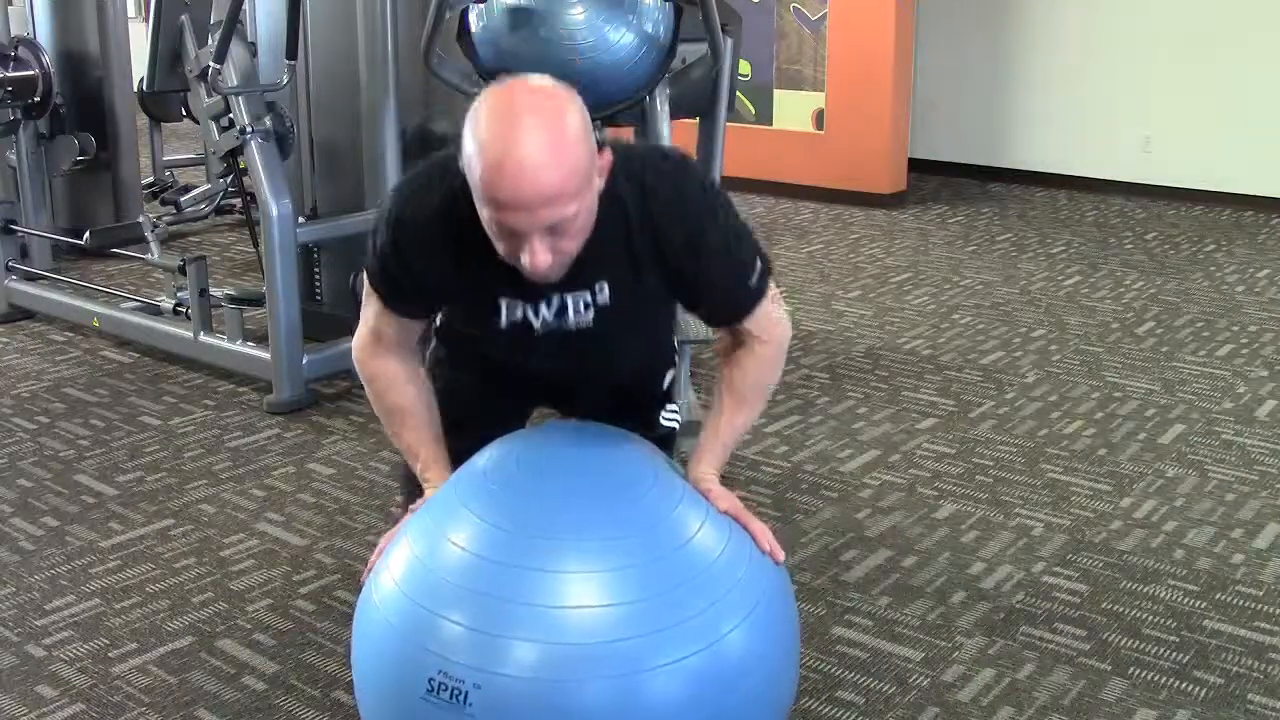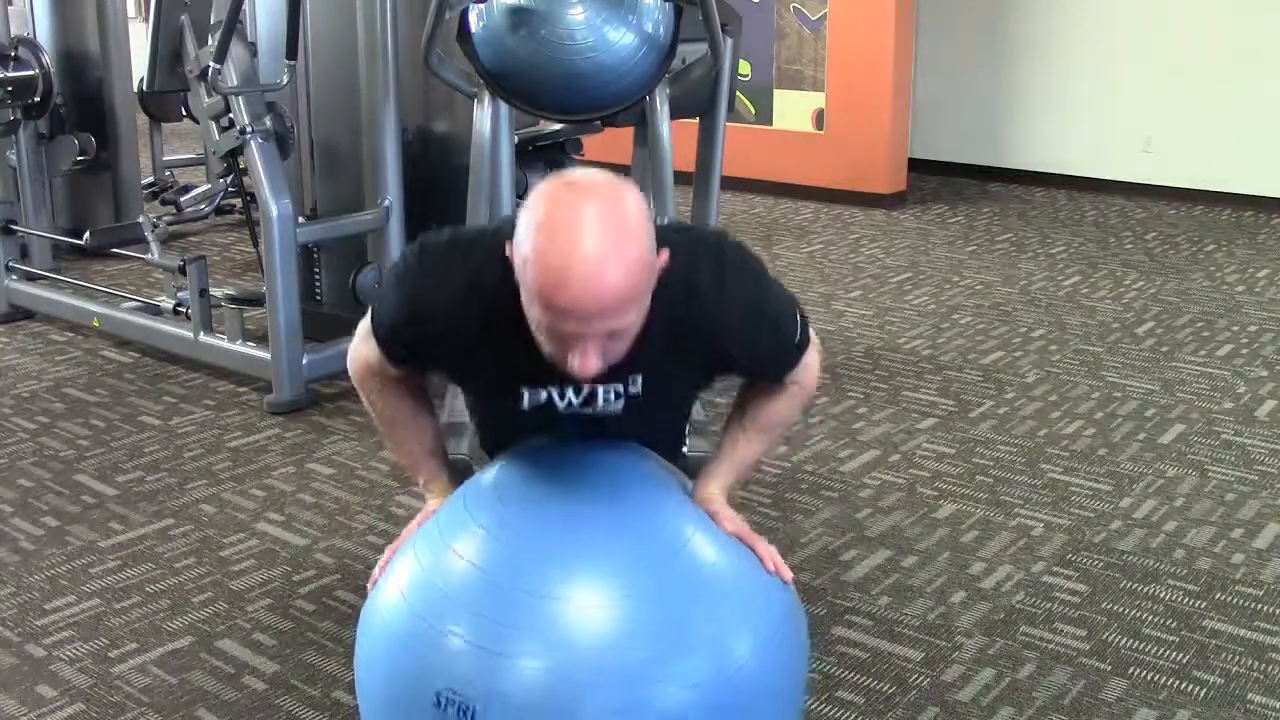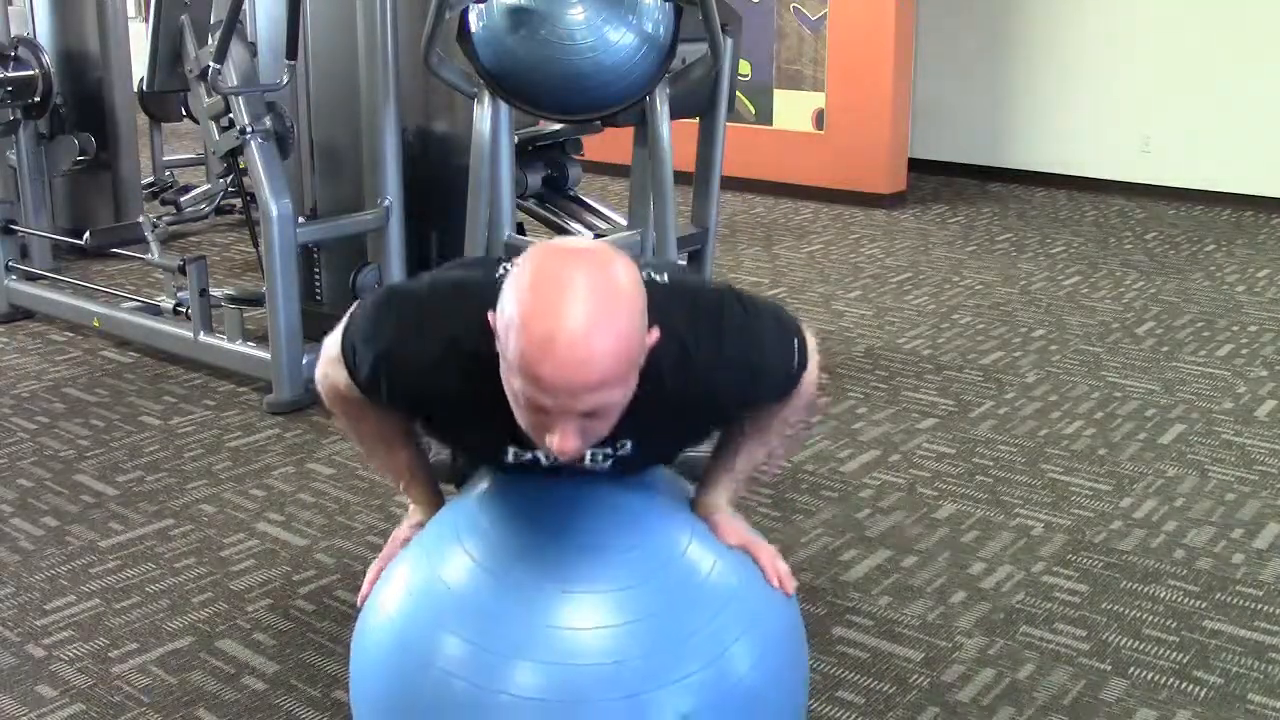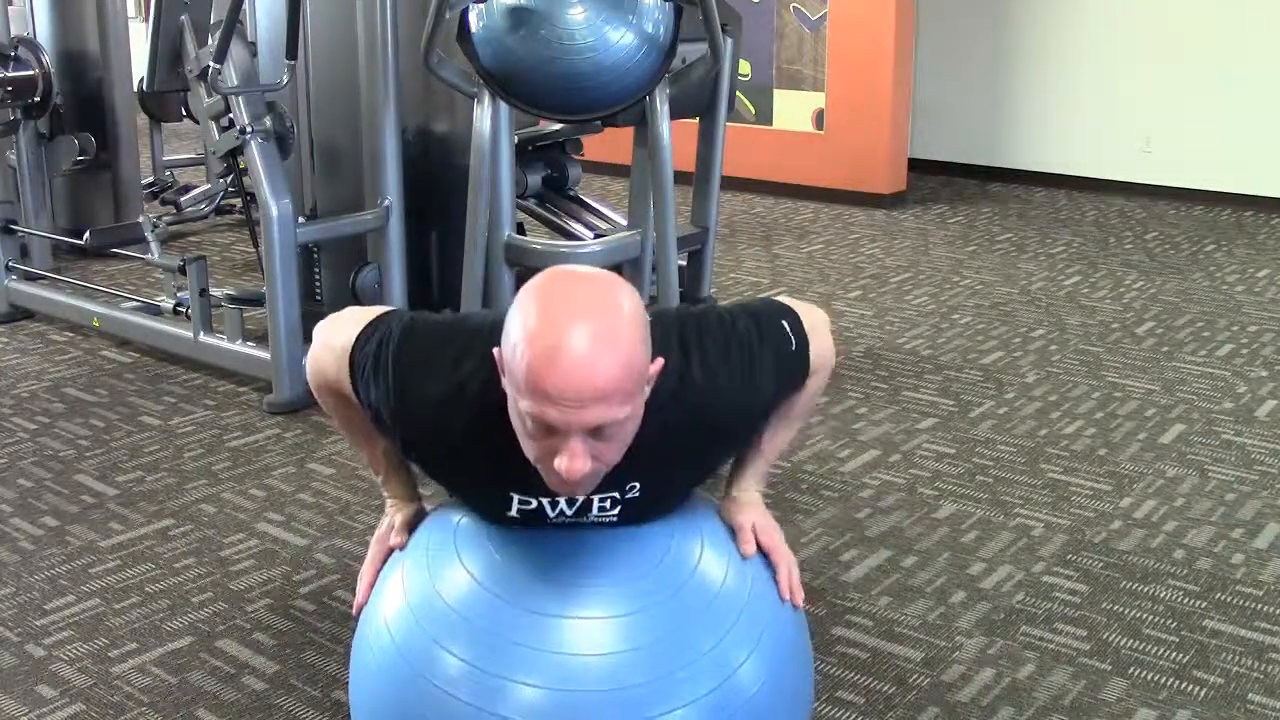
dt=1s
person 1, frame 1
left shoulder: (673, 203)
right shoulder: (424, 213)
left elbow: (764, 333)
right elbow: (382, 347)
left wrist: (704, 471)
right wrist: (437, 483)
left hip: (625, 367)
right hip: (481, 362)
person 1, frame 2
left shoulder: (717, 283)
right shoulder: (441, 282)
left elbow: (795, 374)
right elbow: (374, 366)
left wrist: (712, 490)
right wrist: (439, 493)
person 1, frame 3
left shoulder: (716, 340)
right shoulder: (420, 334)
left elbow: (797, 376)
right elbow: (338, 375)
left wrist: (715, 500)
right wrist: (424, 506)
person 1, frame 4
left shoulder: (714, 376)
right shoulder: (432, 380)
left elbow: (813, 333)
right elbow: (326, 348)
left wrist: (745, 491)
right wrist: (399, 496)
